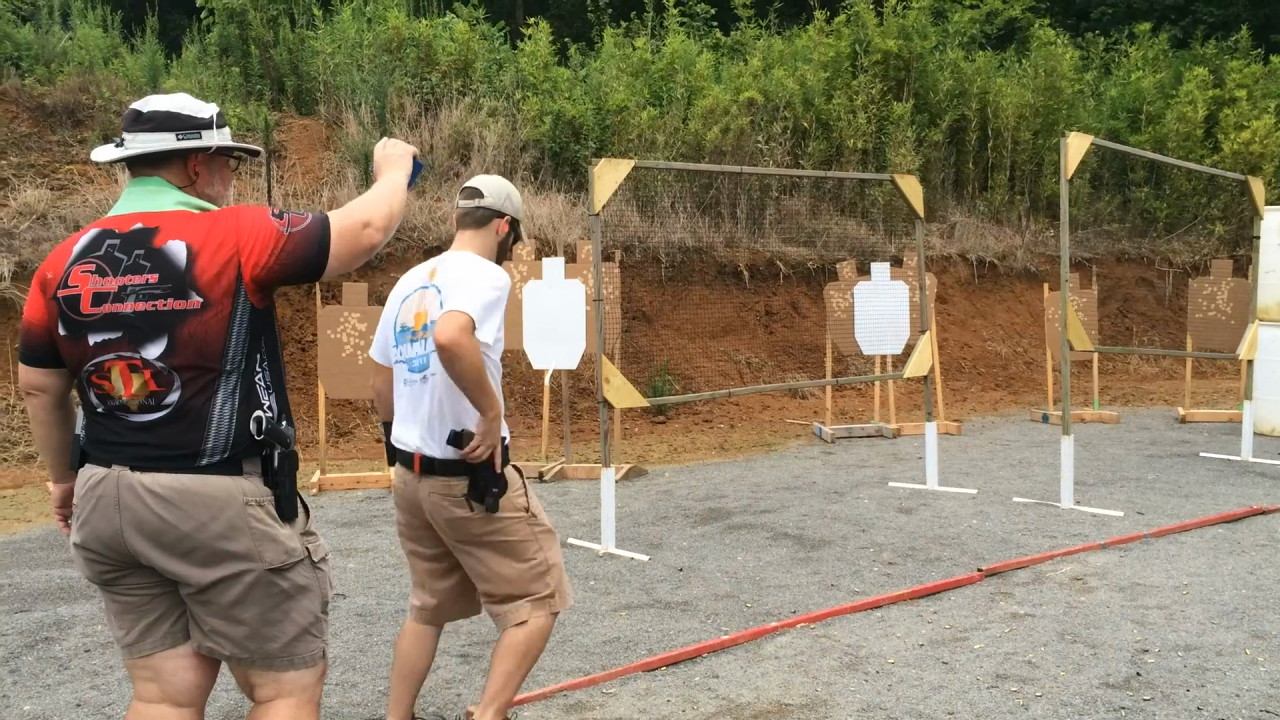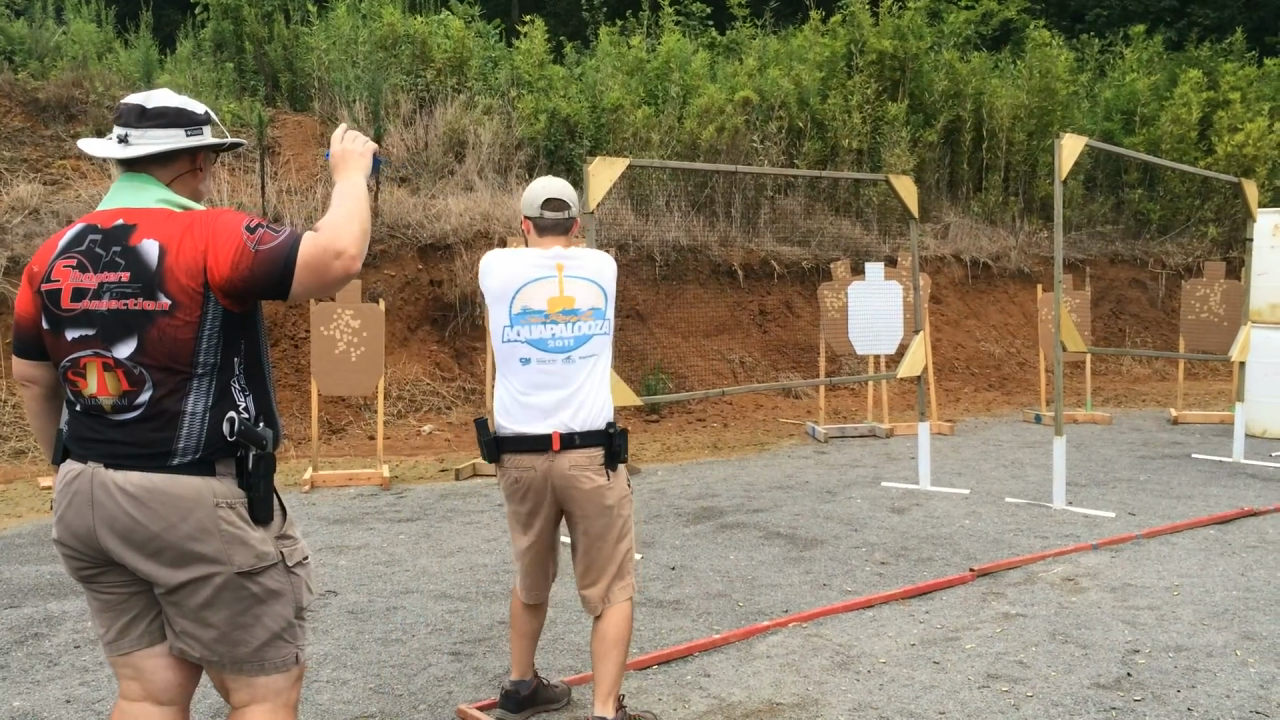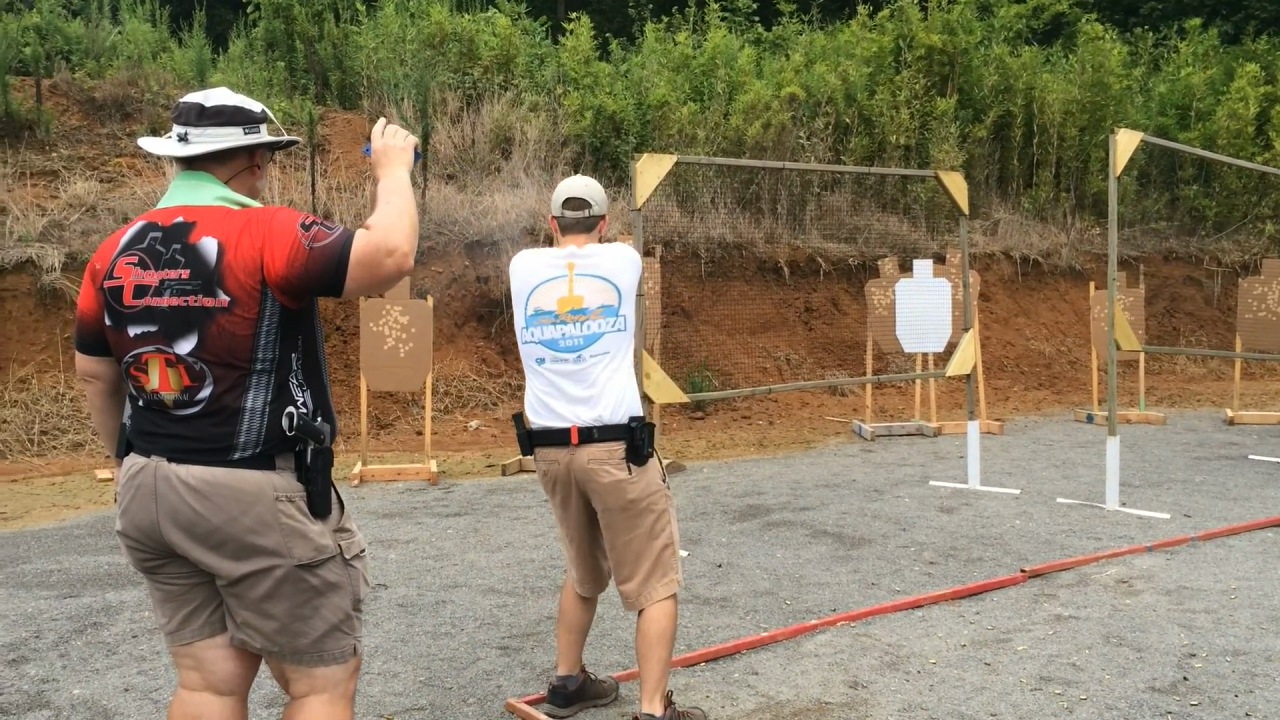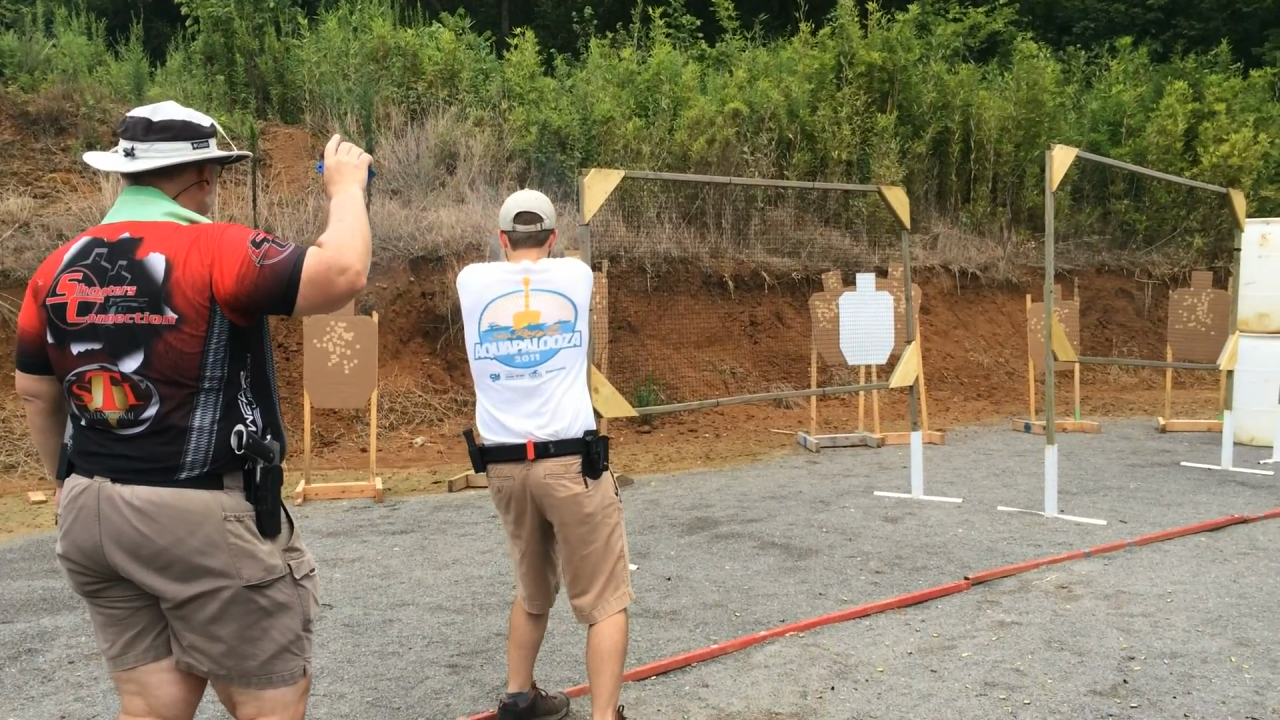
dt=1s
person 1, frame 1
left shoulder: (65, 261)
right shoulder: (236, 238)
left elbow: (38, 388)
right elbow: (364, 229)
left wrist: (66, 477)
right wrist: (393, 172)
left hip: (109, 501)
right hip: (219, 501)
person 1, frame 2
left shoulder: (53, 254)
right shoulder: (211, 238)
left elbow: (32, 380)
right elbow: (338, 257)
right wrist: (351, 173)
left hip: (87, 501)
right hip: (196, 501)
person 1, frame 3
left shoulder: (115, 251)
right shoulder: (268, 233)
left elbow: (95, 375)
right elbow: (390, 255)
right wrist: (393, 170)
left hip: (149, 493)
right hip: (256, 494)
person 1, frame 4
left shoulder: (58, 267)
right shoulder: (217, 251)
left elbow: (35, 393)
right elbow: (343, 274)
left wrist: (71, 486)
right wrist: (346, 186)
left hip: (93, 516)
right hip: (204, 516)
person 2, frame 1
left shoulder: (409, 281)
right shoulder: (485, 276)
left elbow: (380, 381)
right elbow: (450, 338)
right wrist: (491, 415)
left hip: (410, 472)
right hip: (468, 475)
left knee: (429, 606)
right knee: (538, 602)
person 2, frame 2
left shoulder: (496, 266)
right shoulder: (603, 267)
left hip: (520, 455)
right hip: (590, 453)
left knee: (531, 580)
right knee: (612, 588)
person 2, frame 3
left shoulder: (523, 266)
right shoulder: (623, 260)
left hip: (553, 449)
right hip: (616, 447)
left knee: (584, 571)
right knee: (655, 583)
person 2, frame 4
left shoulder: (472, 281)
right shoulder: (575, 274)
left hip: (505, 466)
right hip: (570, 460)
left knee: (533, 589)
right knee: (606, 598)
